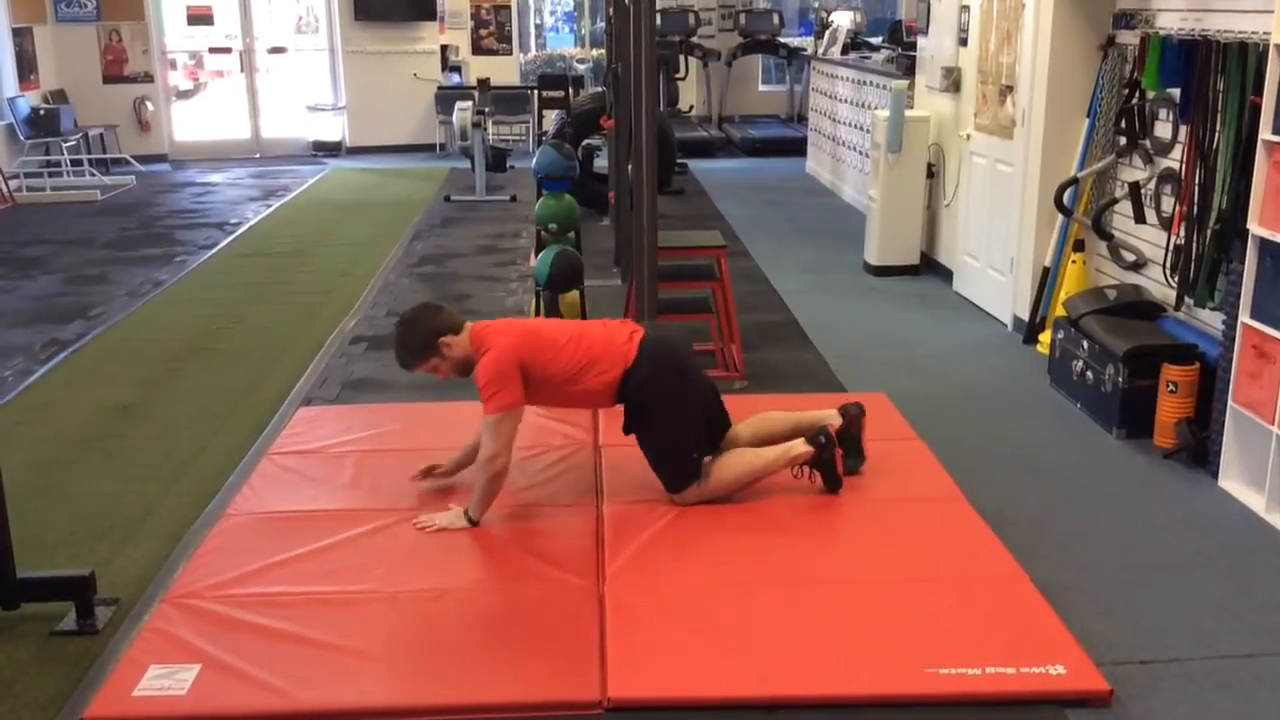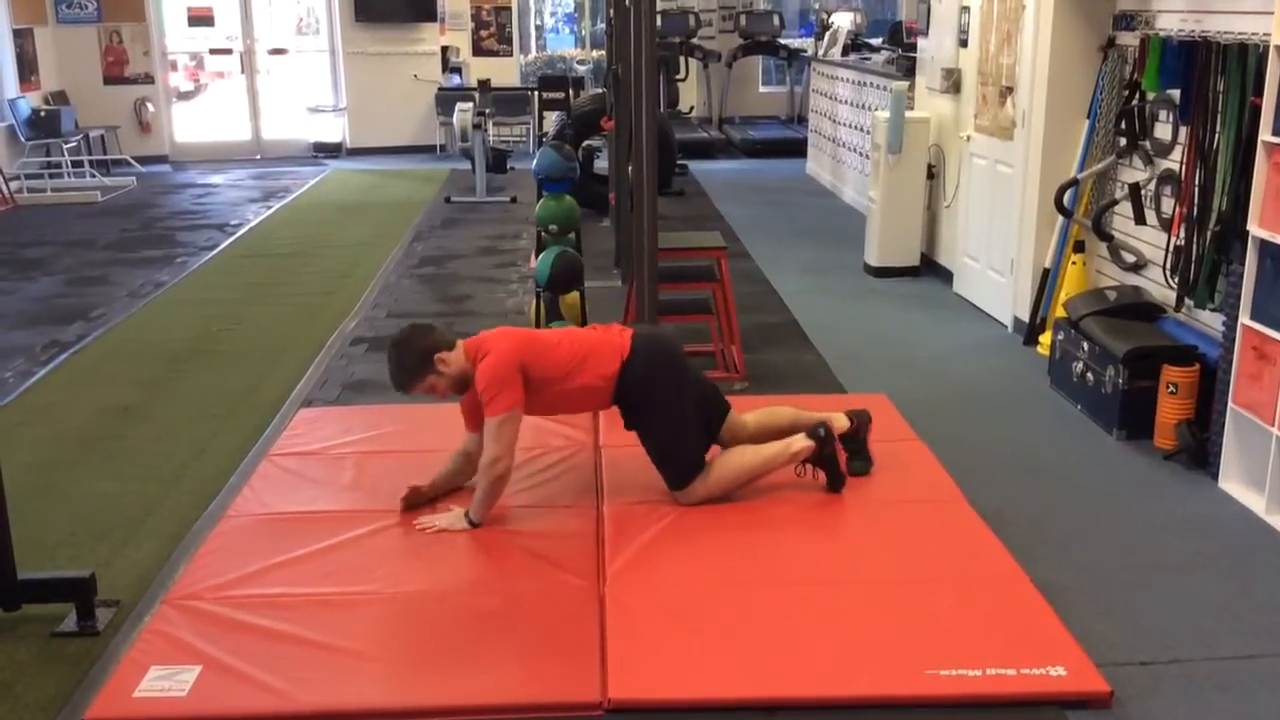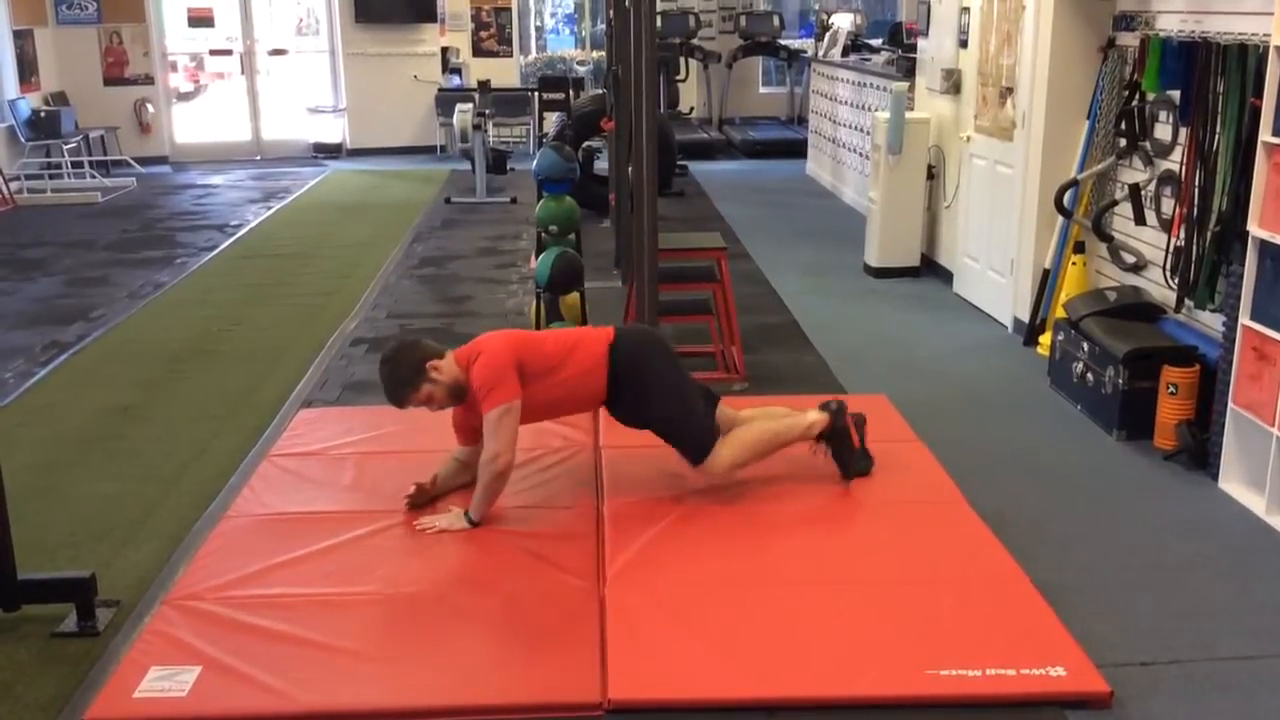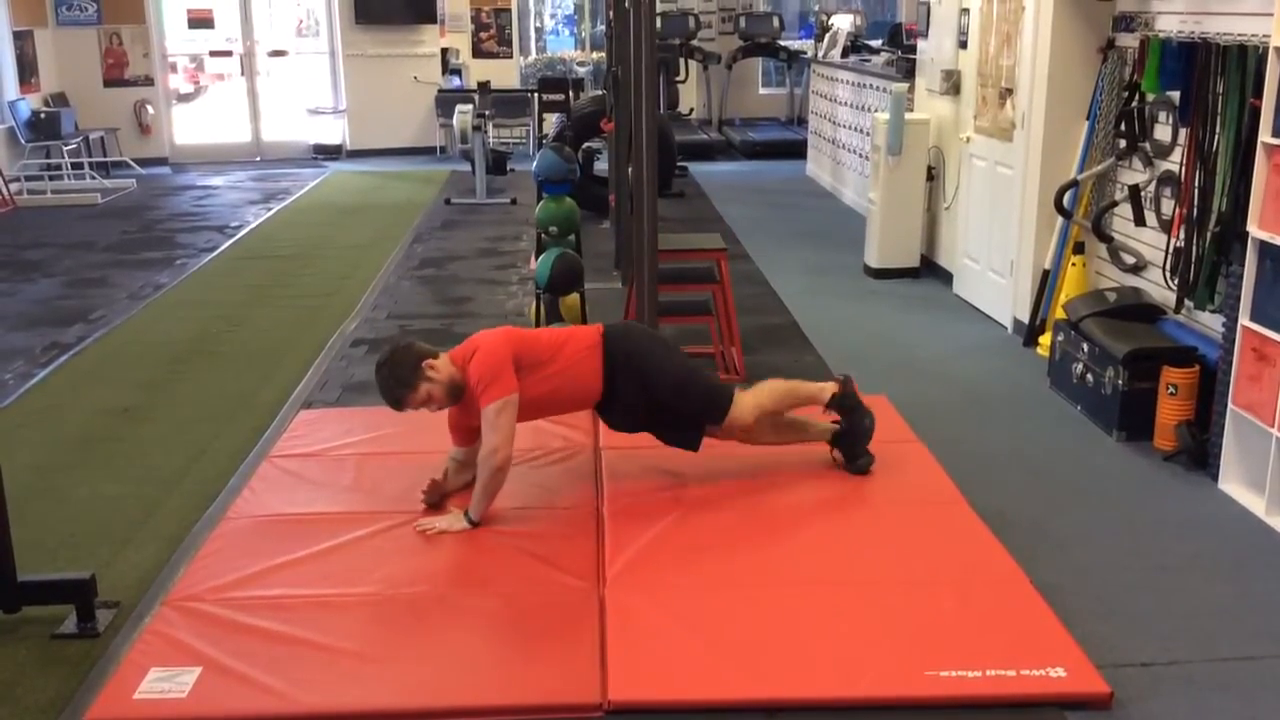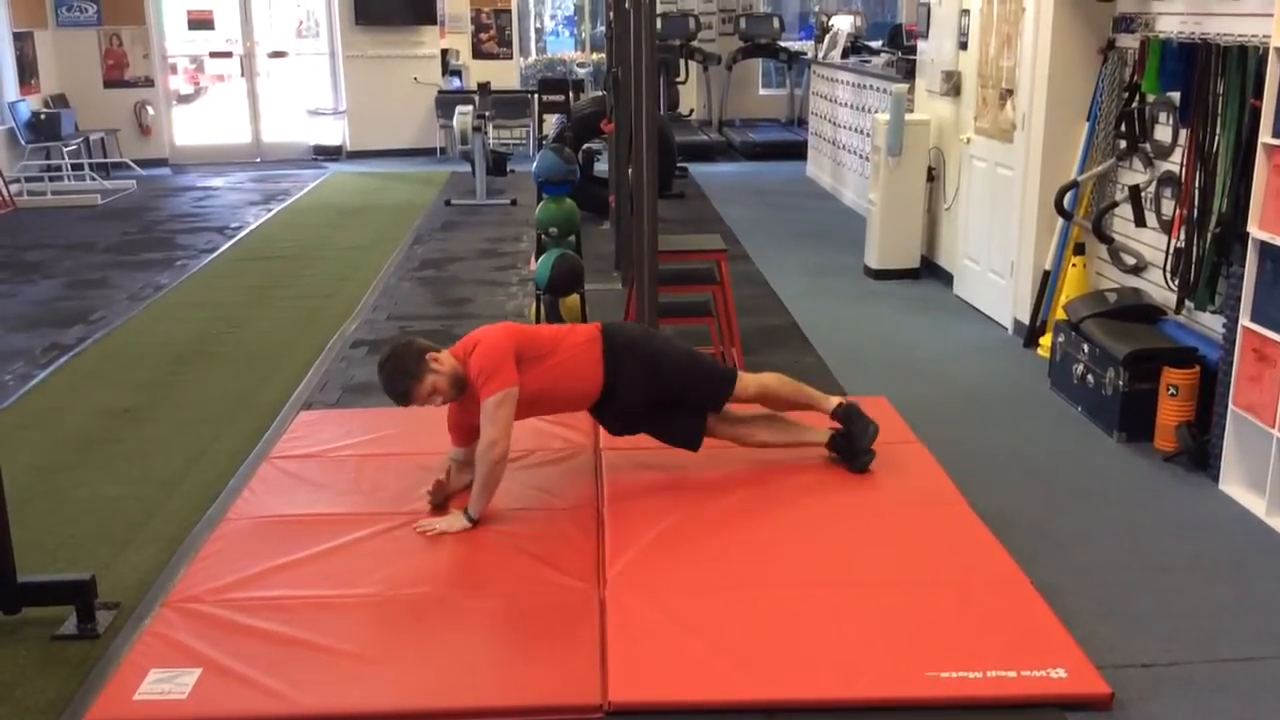
dt=0.2s
person 1, frame 1
left shoulder: (493, 361)
right shoulder: (489, 345)
left elbow: (496, 459)
right elbow: (494, 431)
left wrist: (469, 515)
right wrist: (453, 466)
left hip: (650, 375)
right hip: (650, 357)
left knee: (689, 488)
right knee: (731, 438)
left ankle: (804, 448)
right ankle: (837, 420)
person 1, frame 2
left shoulder: (493, 365)
right shoulder: (476, 379)
left elbow: (498, 463)
right elbow: (473, 452)
left wrist: (471, 517)
right wrist: (433, 487)
left hip: (643, 366)
right hip: (636, 363)
left knee: (694, 487)
right knee: (735, 427)
left ankle: (807, 443)
right ankle: (843, 423)
person 1, frame 3
left shoulder: (489, 363)
right shoulder: (466, 402)
left elbow: (500, 460)
right elbow: (468, 460)
left wrist: (471, 516)
right wrist: (434, 487)
left hip: (630, 359)
right hip: (619, 390)
left knee: (716, 459)
right knee: (730, 423)
left ankle: (823, 418)
right ankle: (832, 423)
person 1, frame 4
left shoulder: (486, 357)
right shoulder: (463, 405)
left elbow: (498, 454)
right elbow: (465, 461)
left wrist: (471, 517)
right wrist: (443, 486)
left hip: (621, 357)
right hip: (614, 401)
left knee: (739, 413)
right knee: (724, 428)
left ankle: (831, 393)
right ankle: (832, 432)
person 1, frame 5
left shoulder: (486, 349)
right shoulder: (461, 406)
left elbow: (495, 449)
right elbow: (464, 461)
left wrist: (470, 515)
right wrist: (444, 487)
left hip: (620, 355)
right hip: (611, 404)
left knee: (742, 390)
right knee: (725, 427)
left ankle: (835, 406)
right ankle: (831, 439)
